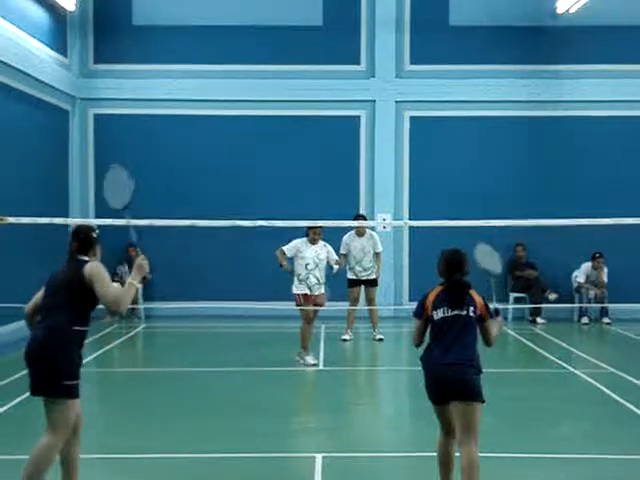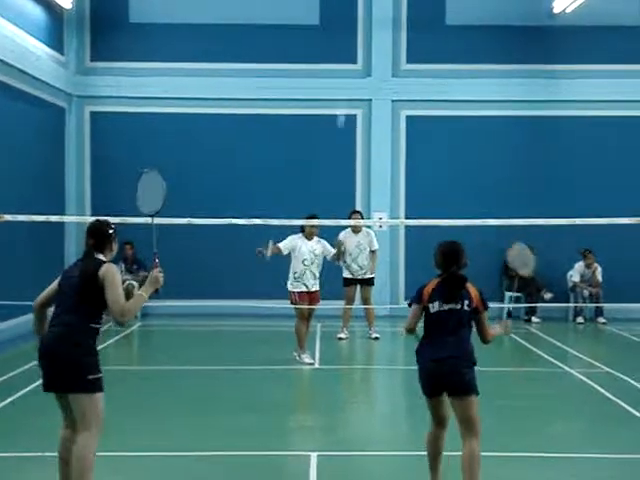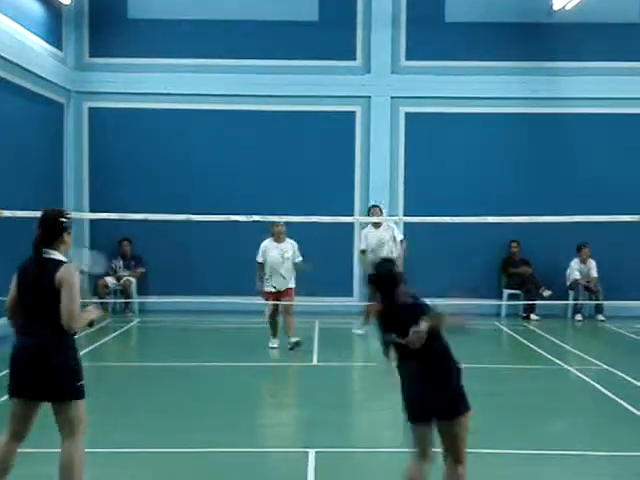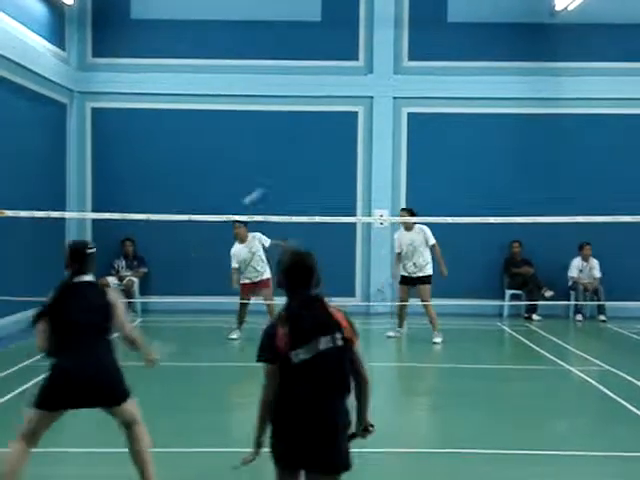
dt=0.7s
person 1, frame 1
left shoulder: (61, 273)
right shoulder: (92, 268)
left elbow: (30, 312)
right elbow: (117, 305)
right wrist: (135, 276)
left hip: (41, 349)
right hip: (60, 352)
left knee: (72, 425)
right knee: (58, 433)
person 1, frame 2
left shoulder: (73, 269)
right shoulder: (107, 270)
left elbow: (38, 306)
right elbow: (121, 315)
left wrist: (43, 344)
right wrist: (148, 287)
left hip: (53, 348)
right hip: (77, 350)
left knee: (73, 425)
right knee: (89, 429)
person 1, frame 3
left shoulder: (26, 266)
right shoulder: (66, 271)
right elbow: (70, 323)
right wrist: (90, 313)
left hip: (24, 354)
right hip: (57, 356)
right knee: (73, 435)
person 1, frame 4
left shoulder: (55, 298)
right shoulder: (107, 294)
left elbow: (45, 347)
right elbow: (128, 334)
right wrist: (147, 352)
left hip: (64, 373)
right hip: (103, 372)
left knee: (26, 438)
right knee: (134, 423)
person 2, frame 1
left shoulder: (430, 298)
right shoulder: (476, 300)
left elbow: (417, 341)
right elbow: (489, 340)
right wrist: (498, 325)
left hip: (434, 373)
right hip: (465, 372)
left knee: (447, 432)
right knee: (468, 442)
person 2, frame 2
left shoulder: (426, 290)
right shoulder: (473, 293)
left elbow: (410, 326)
right elbow: (486, 337)
left wrist: (406, 322)
right wrist: (503, 328)
left hip: (428, 368)
right hip: (457, 367)
left knee: (439, 422)
right knee: (471, 437)
person 2, frame 3
left shoulder: (384, 313)
right shoulder: (415, 309)
left hip: (413, 389)
right hip: (440, 387)
left knee: (420, 456)
right knee: (456, 459)
person 2, frame 4
left shoulder: (276, 332)
right shoulder: (339, 320)
left elbow: (268, 395)
right elbow: (362, 378)
left wrist: (257, 441)
right wrist: (362, 419)
left hip: (288, 428)
right hip: (332, 427)
person 3, frame 1
left shoulder: (326, 247)
right shoulder: (298, 244)
left elbow: (335, 261)
right elbow: (280, 252)
left wrist: (339, 264)
right wrist: (283, 262)
left hip: (318, 289)
right hip: (302, 288)
left knee: (311, 320)
right knee: (307, 319)
left ankle: (303, 352)
right ankle: (306, 353)
person 3, frame 2
left shoulder: (322, 243)
right shoulder: (294, 240)
left elbow: (335, 257)
right elbow: (278, 248)
left wrist: (339, 250)
right wrist: (267, 252)
left hip: (313, 286)
right hip: (297, 286)
left knee: (308, 318)
right knee: (302, 317)
left ankle: (300, 348)
right ankle: (302, 352)
person 3, frame 3
left shoulder: (292, 245)
right shoulder: (265, 245)
left elbow: (297, 262)
right elbow: (260, 264)
left wrist: (298, 267)
right wrist: (259, 281)
left hip: (287, 284)
right hip: (270, 285)
left knee: (287, 311)
right knee: (272, 314)
left ankle: (291, 339)
right ankle: (274, 338)
person 3, frame 4
left shoulder: (257, 237)
right shoulder: (235, 250)
left elbow: (269, 243)
right elbow: (235, 269)
left wrist: (283, 244)
right wrist: (235, 283)
left hip: (263, 275)
right hip: (246, 279)
left knee: (269, 302)
right knee: (243, 305)
right ankle: (238, 329)
person 4, frame 1
left shoulder: (373, 236)
right shoulder: (347, 238)
left elbow: (377, 254)
right elbow: (343, 255)
left wrist: (378, 269)
right wrist: (341, 264)
left hip: (370, 274)
right hip: (353, 275)
left knee: (371, 302)
right knee: (353, 302)
left ankle: (376, 331)
right ankle: (349, 331)
person 4, frame 2
left shoulder: (369, 234)
right shoulder: (343, 235)
left elbow: (373, 252)
left wrist: (373, 266)
right wrist: (342, 261)
left hip: (366, 273)
right hip: (349, 274)
left knee: (367, 301)
right knee: (349, 301)
left ankle: (372, 330)
right ankle: (344, 330)
person 4, frame 3
left shoulder: (391, 227)
right shoulder: (365, 232)
left elbow: (401, 242)
right elbow: (362, 252)
left wrist: (400, 256)
right wrist: (366, 268)
right knee: (371, 299)
right ankle: (364, 324)
person 4, frame 4
left shoulder: (423, 230)
right shoulder: (398, 235)
left elbow: (435, 247)
right elbow: (398, 255)
left wrist: (442, 266)
right wrist: (396, 268)
left hip: (423, 271)
right hip: (406, 272)
left knee: (425, 302)
right knee: (402, 301)
left ankle: (436, 332)
right ankle: (400, 328)
